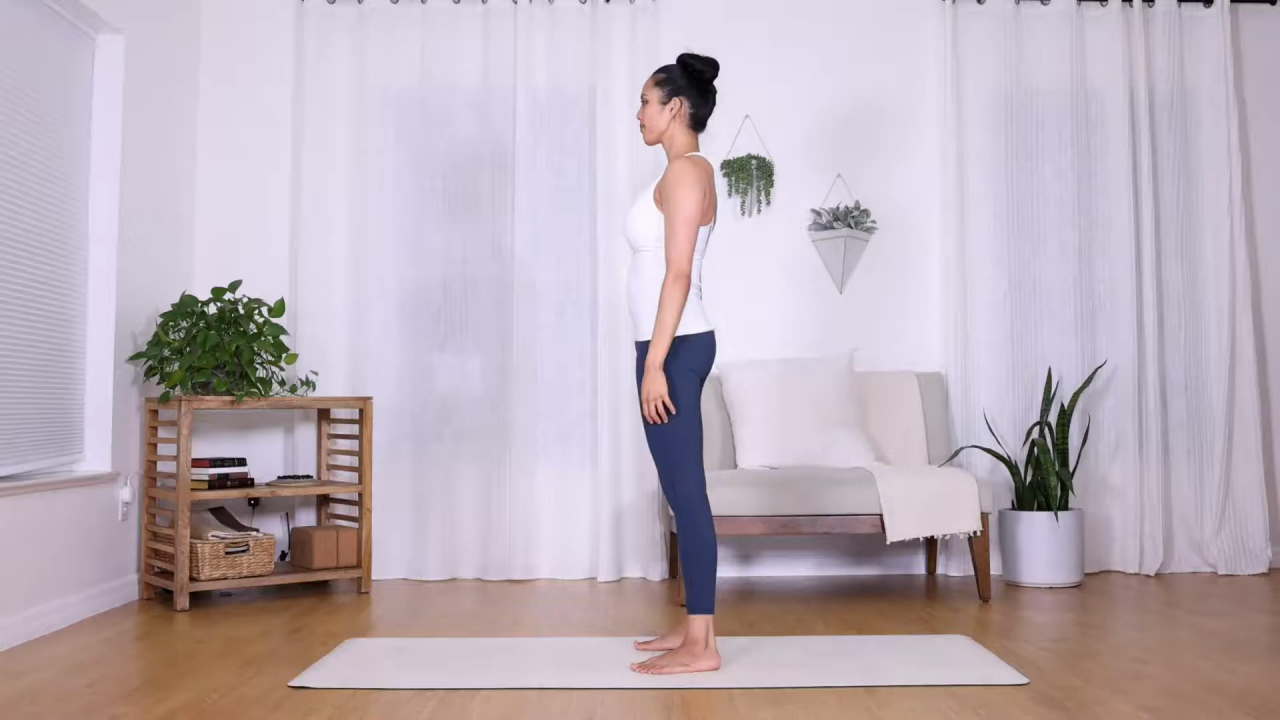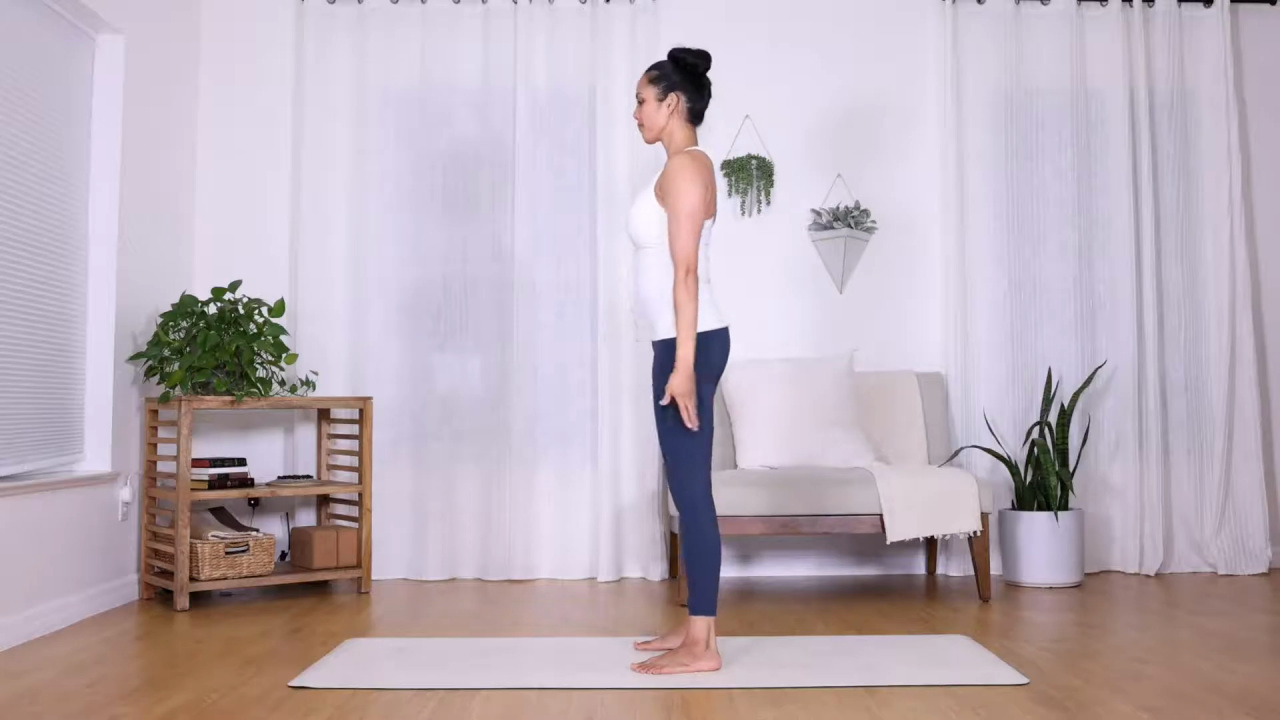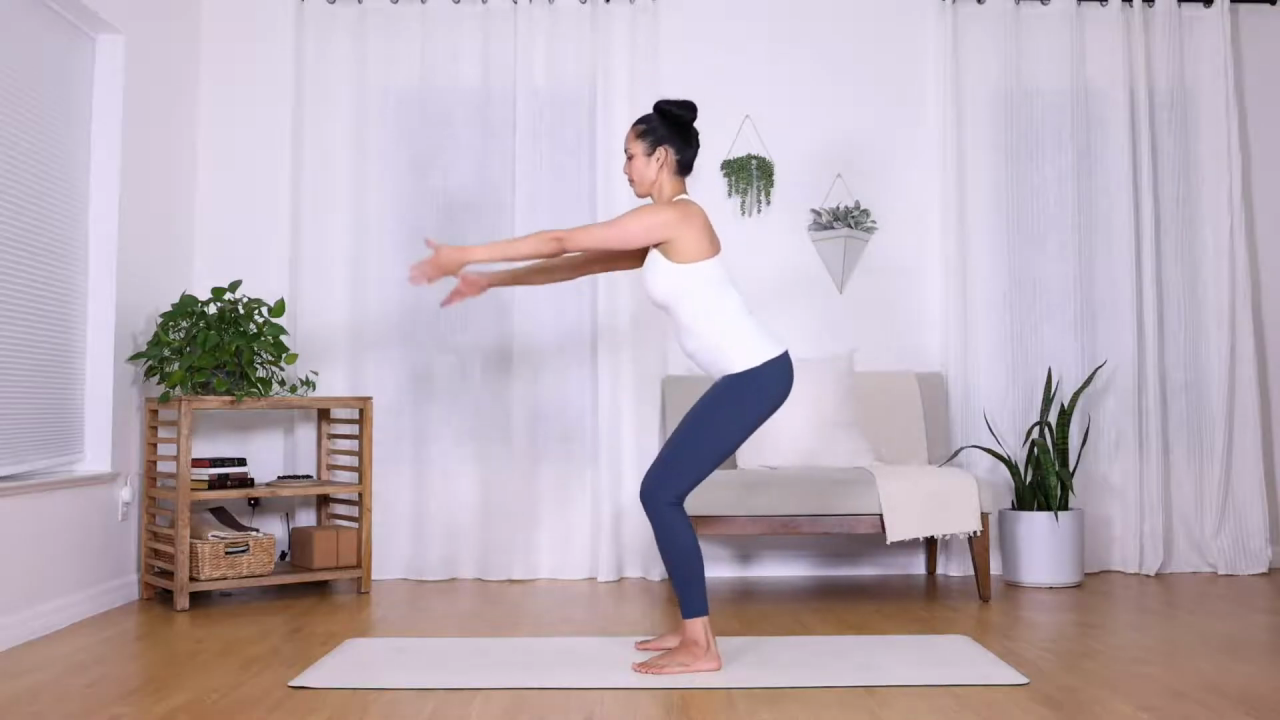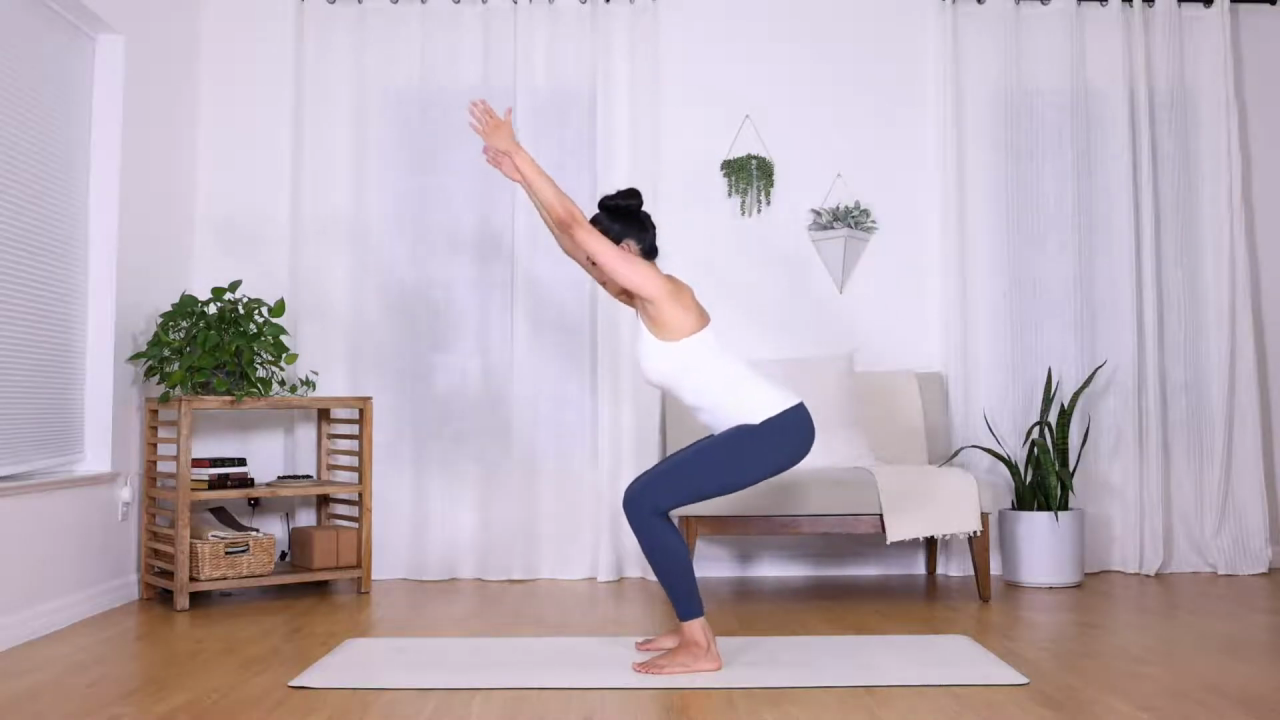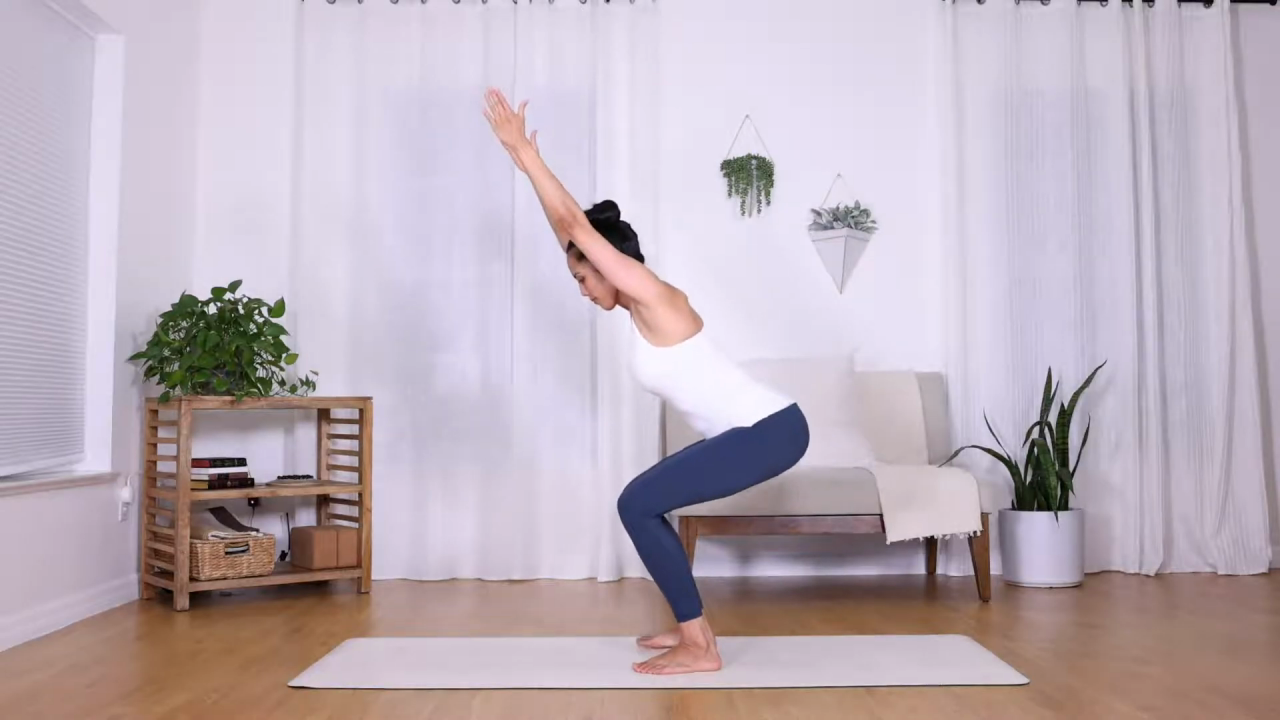
dt=1s
person 1, frame 1
left shoulder: (686, 170)
right shoulder: (682, 174)
left elbow: (678, 275)
left wrist: (654, 365)
left hip: (674, 348)
right hip: (672, 346)
left knee: (685, 492)
right knee: (681, 492)
left ankle: (700, 645)
right ankle: (693, 627)
person 1, frame 2
left shoulder: (685, 165)
right shoulder: (682, 169)
left elbow: (686, 271)
left wrist: (684, 364)
left hip: (689, 343)
right hip: (682, 344)
left knee: (691, 491)
right knee: (685, 491)
left ankle: (701, 646)
right ankle: (695, 627)
person 1, frame 3
left shoulder: (672, 217)
right shoulder: (664, 233)
left elbow: (564, 244)
right elbow: (581, 261)
left wrist: (468, 257)
right wrist: (491, 278)
left hip: (755, 377)
right hip: (748, 376)
left knee: (660, 494)
right knee: (662, 493)
left ankle: (700, 647)
right ankle: (692, 628)
person 1, frame 4
left shoulder: (661, 292)
right shoulder: (649, 298)
left elbow: (575, 224)
right elbow: (572, 241)
left wrist: (514, 149)
right wrist: (521, 178)
left hip: (776, 430)
right hip: (766, 426)
left knee: (643, 502)
right knee: (647, 501)
left ankle: (699, 647)
right ankle: (692, 628)
person 1, frame 5
left shoulder: (655, 298)
right shoulder: (644, 306)
left elbow: (577, 224)
right elbow: (572, 234)
left wrist: (523, 149)
right wrist: (529, 166)
left hip: (769, 431)
right hip: (759, 429)
left knee: (638, 505)
right knee: (645, 503)
left ankle: (699, 647)
right ankle: (691, 628)
